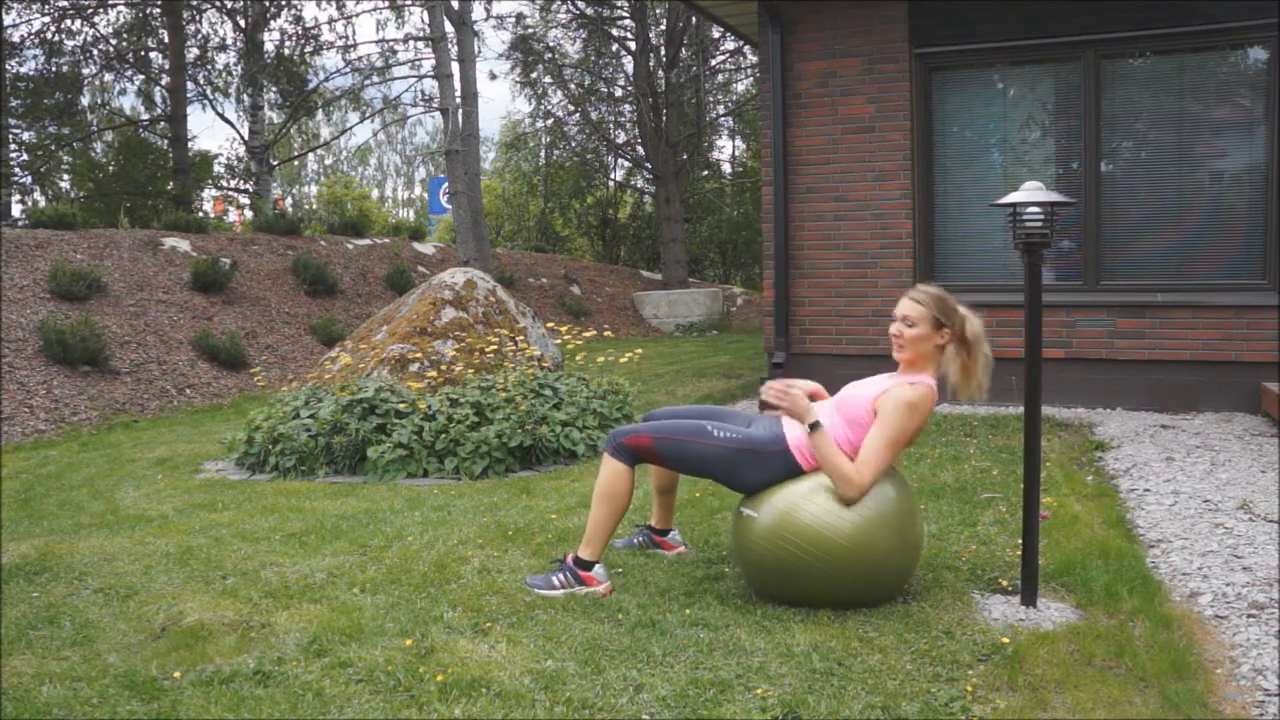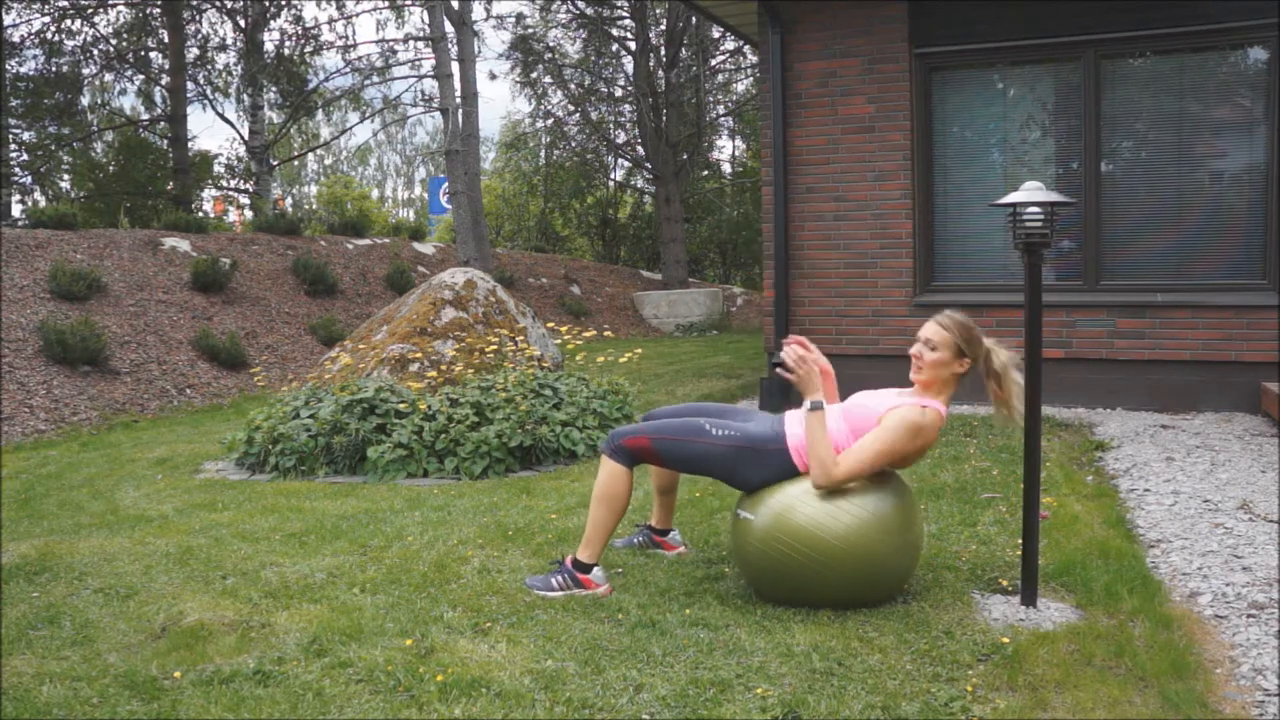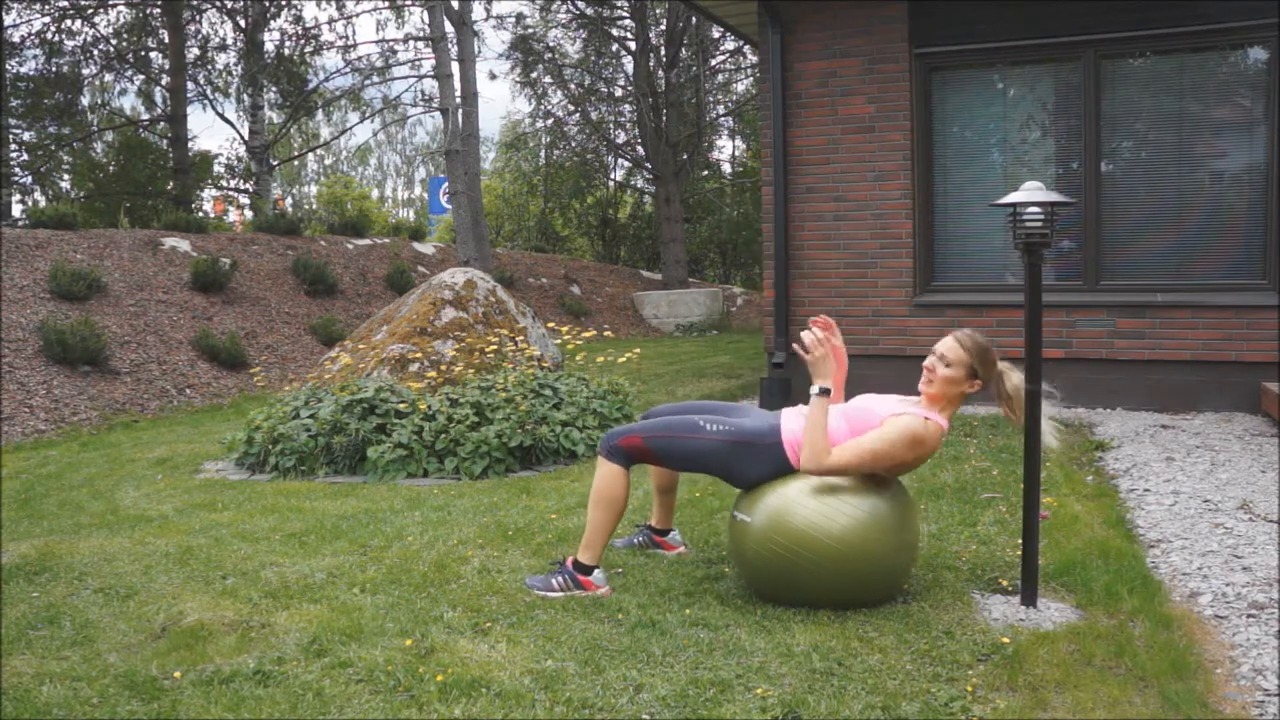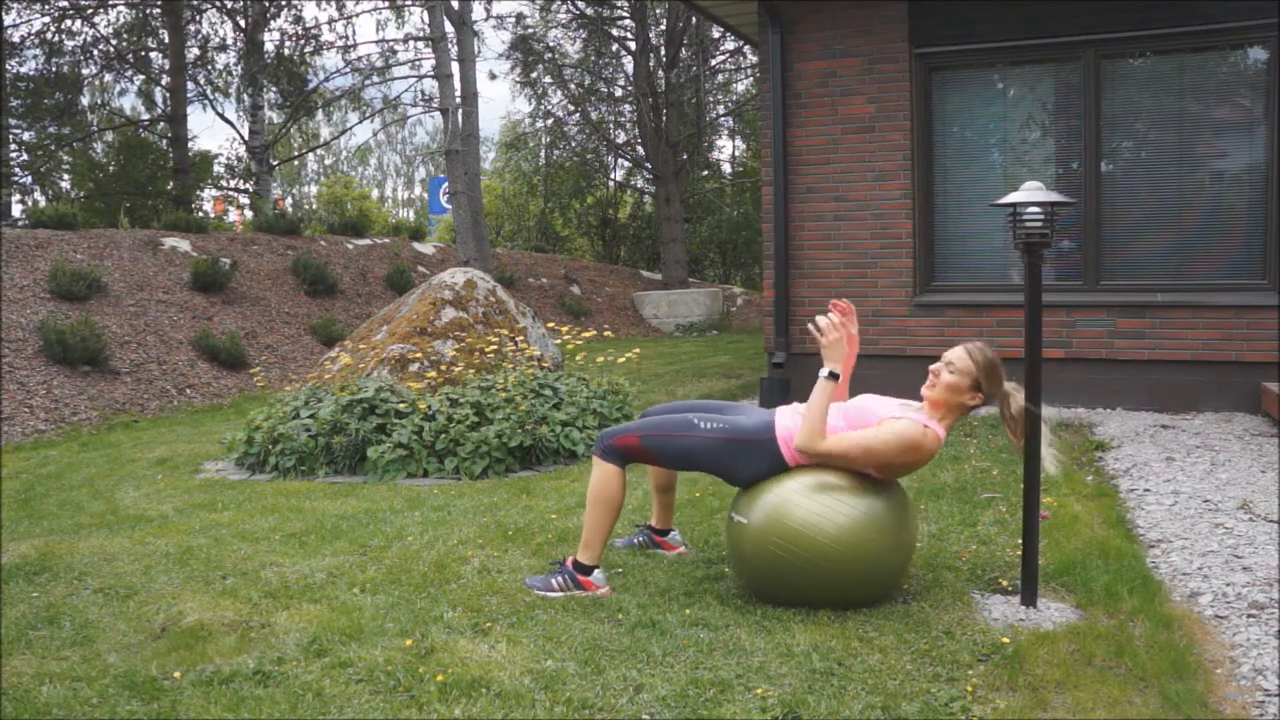
dt=0.1s
person 1, frame 1
left shoulder: (911, 396)
right shoulder: (911, 378)
left elbow: (851, 487)
left wrist: (810, 418)
right wrist: (818, 395)
left hip: (773, 455)
right hip: (778, 434)
left knee: (622, 442)
right knee: (655, 421)
left ankle: (584, 569)
right ankle: (661, 532)
person 1, frame 2
left shoulder: (919, 419)
right shoulder: (918, 400)
left elbow: (826, 476)
left wrist: (812, 395)
right wrist: (824, 375)
left hip: (763, 455)
right hip: (770, 430)
left knee: (620, 443)
right knee: (653, 420)
left ankle: (584, 571)
right ankle: (661, 533)
person 1, frame 3
left shoulder: (921, 430)
right shoulder: (923, 409)
left elbow: (815, 461)
left wrist: (823, 380)
right wrist: (839, 359)
left hip: (764, 449)
right hip: (776, 424)
left knee: (616, 443)
right knee: (654, 418)
left ankle: (584, 570)
right ankle: (661, 531)
person 1, frame 4
left shoulder: (916, 437)
right shoulder: (923, 414)
left elbow: (809, 441)
left wrist: (832, 364)
right wrist: (846, 348)
left hip: (759, 448)
right hip: (769, 424)
left knee: (612, 443)
right knee: (651, 417)
left ankle: (584, 571)
right ankle: (660, 531)
